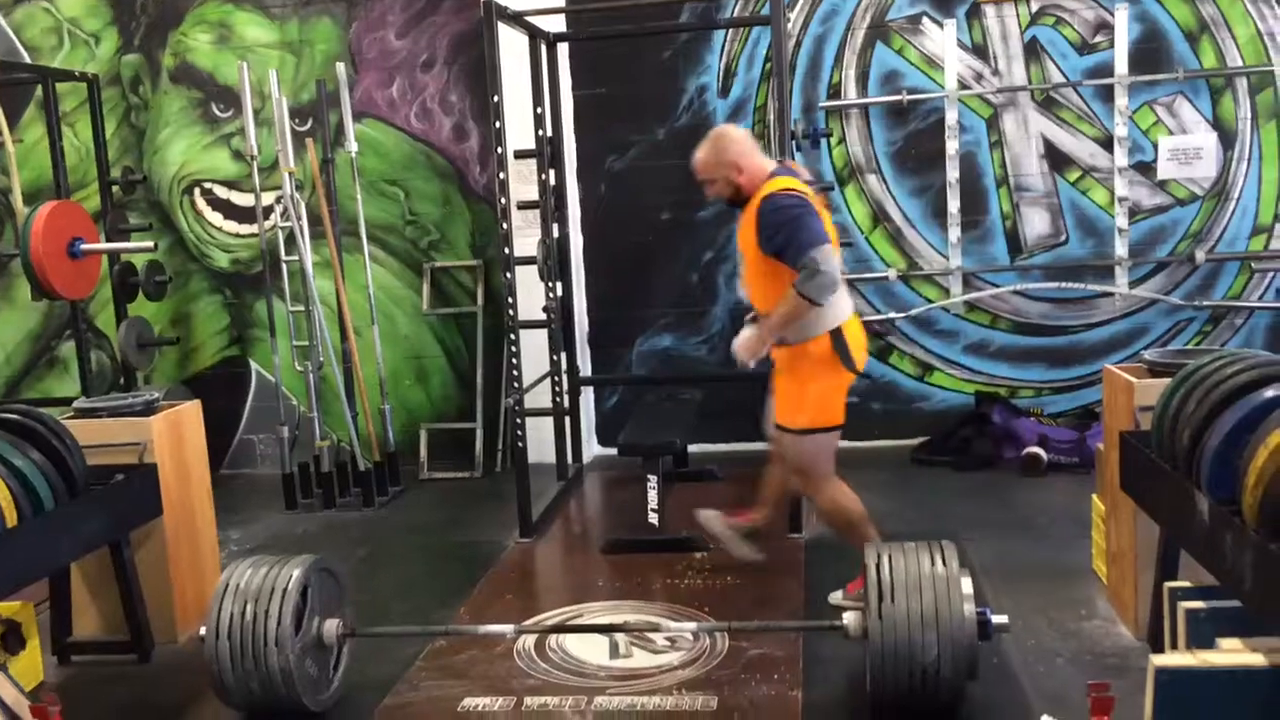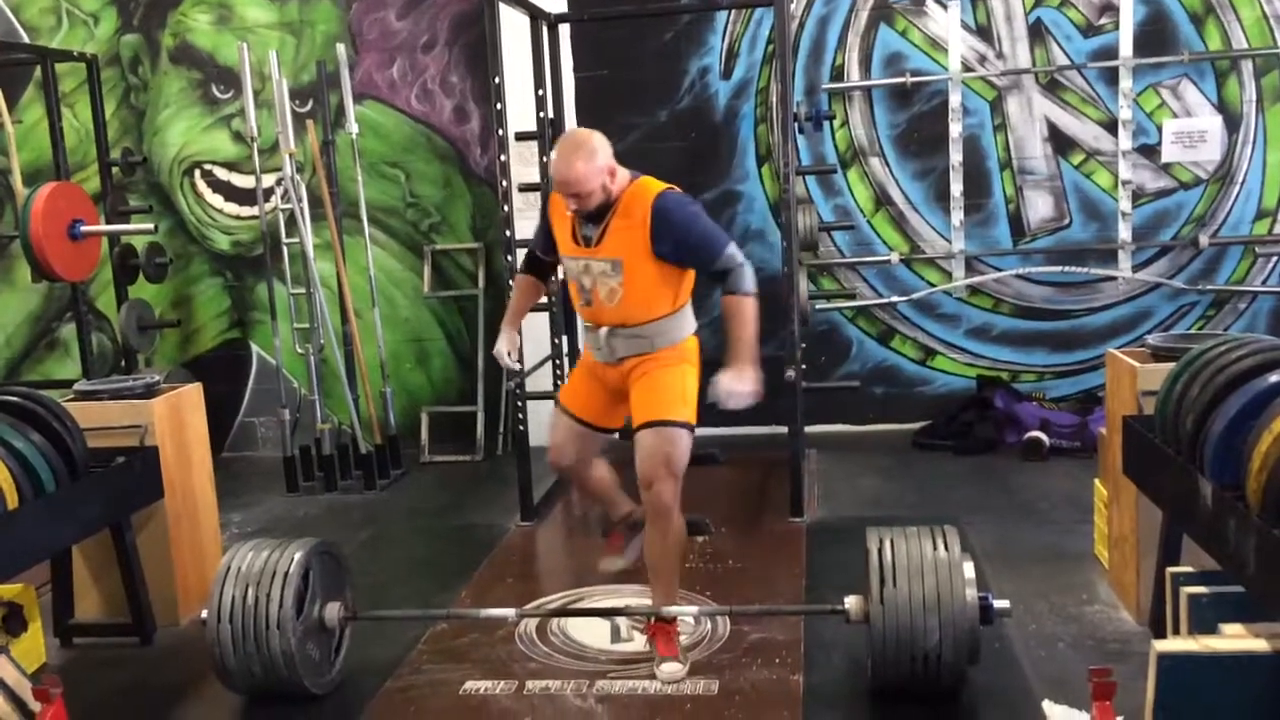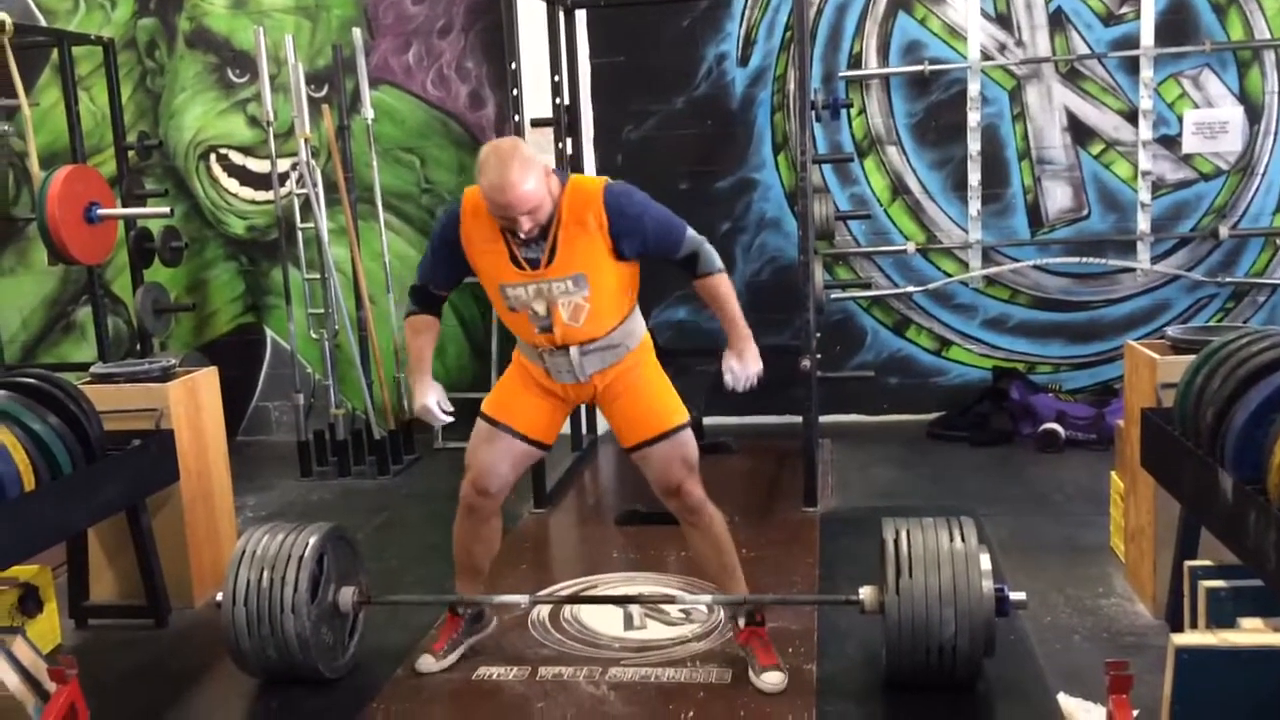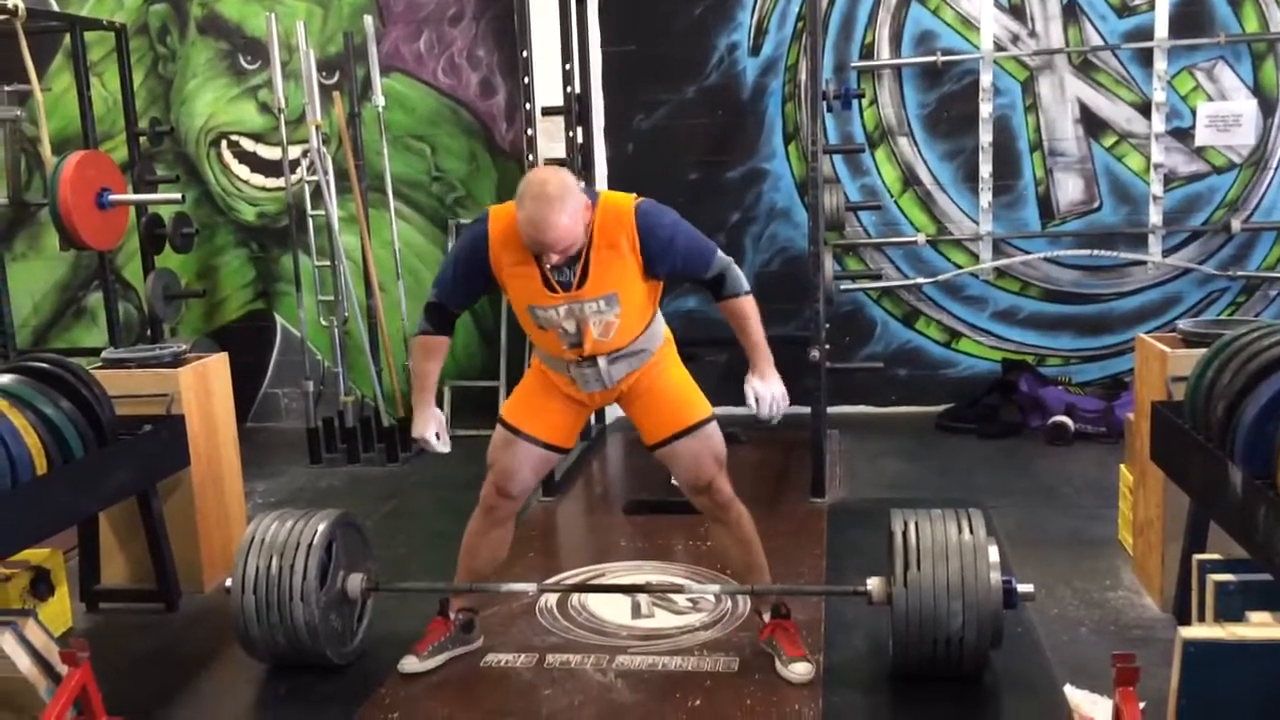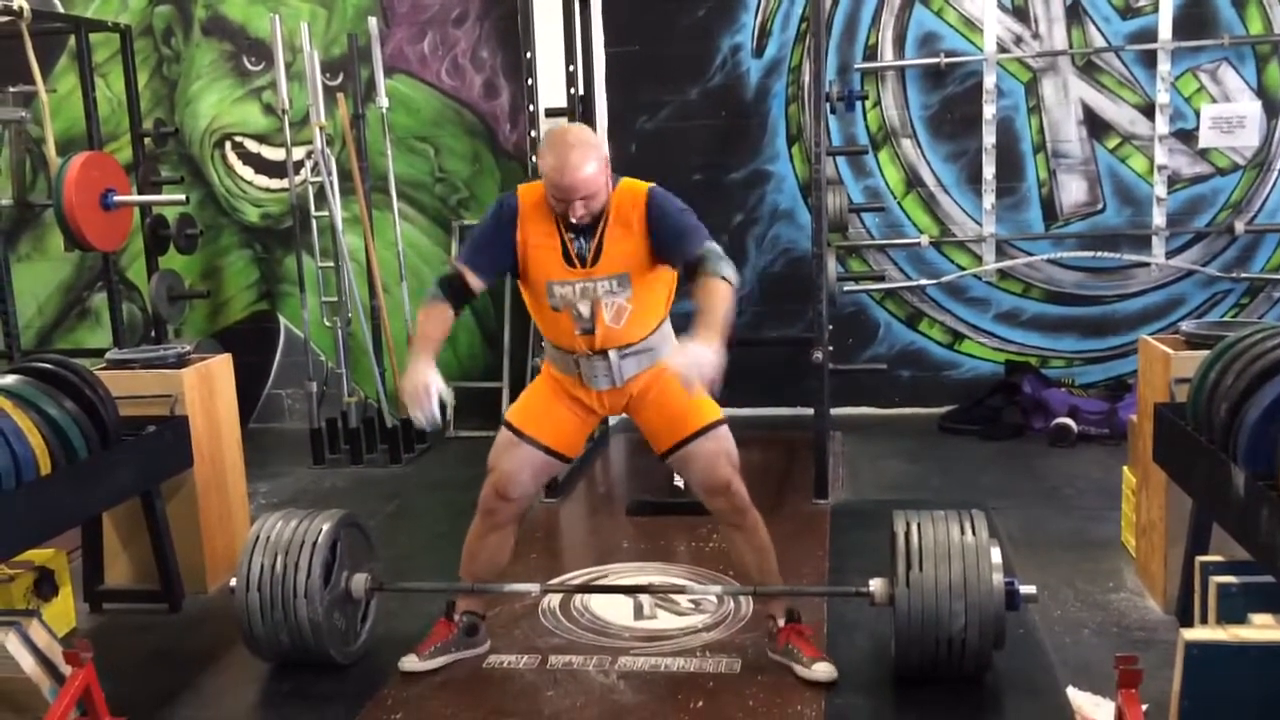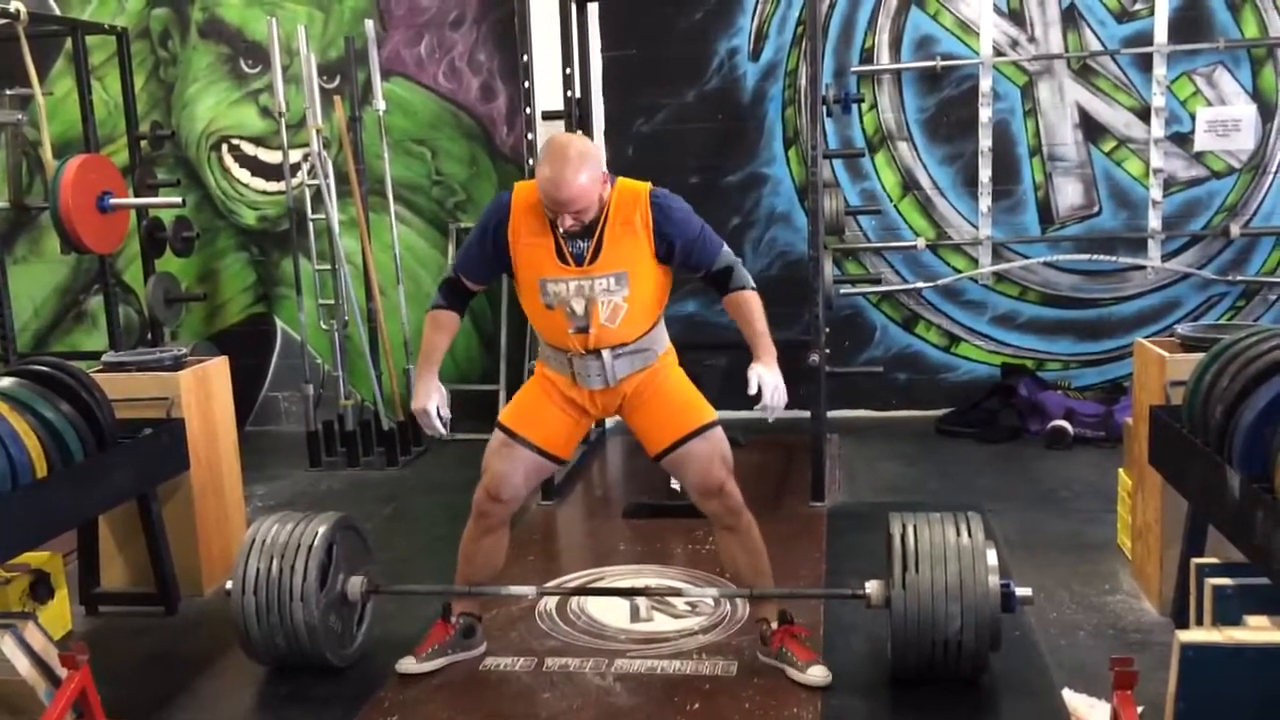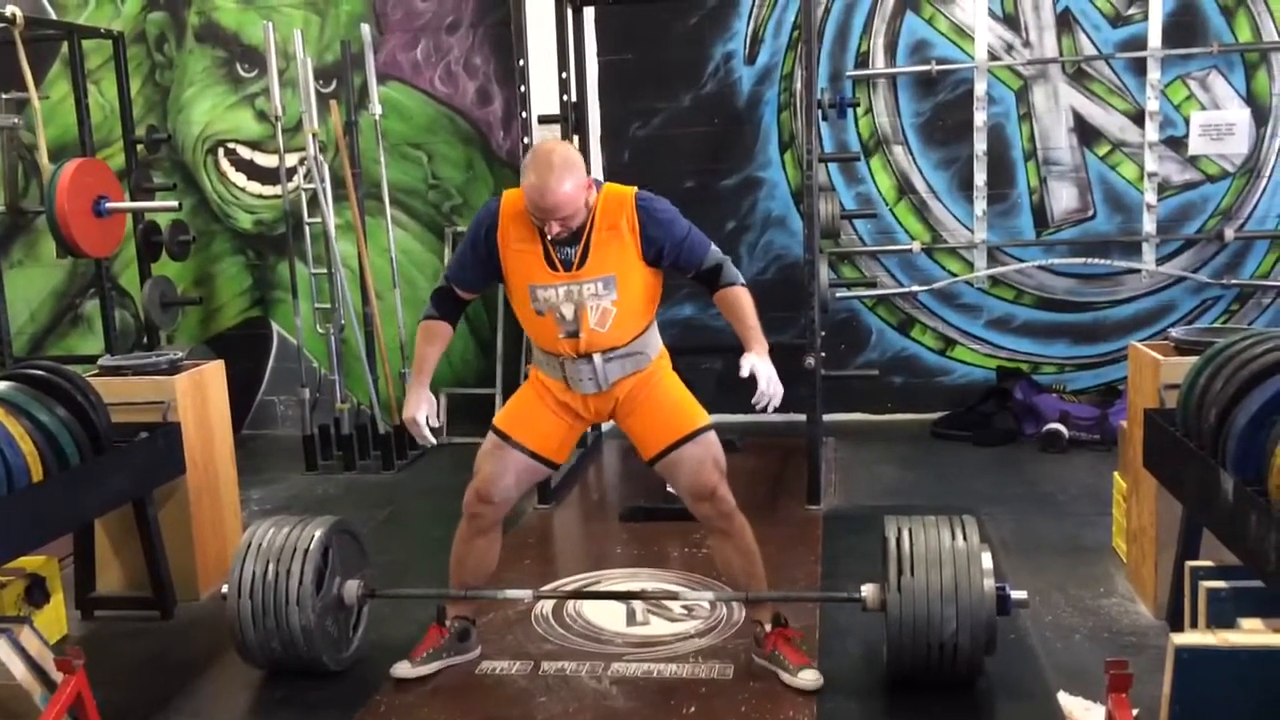
dt=0.7s
person 1, frame 1
left shoulder: (780, 205)
right shoulder: (778, 185)
left elbow: (821, 275)
left wrist: (763, 335)
left hip: (814, 348)
right hip: (794, 344)
left knee: (811, 476)
right knee: (783, 442)
right ankle: (752, 524)
person 1, frame 2
left shoulder: (663, 209)
right shoulder: (560, 206)
left elbow: (735, 272)
right elbow: (538, 262)
left wrist: (742, 364)
right wrist: (510, 325)
left hip: (662, 356)
right hip: (599, 356)
left knee: (658, 489)
right knee: (566, 459)
left ankle: (663, 623)
right ankle: (629, 521)
person 1, frame 3
left shoulder: (609, 205)
right shoulder: (464, 221)
left elbow: (695, 254)
right elbow: (425, 297)
left wrist: (739, 342)
right wrist: (420, 377)
left hip: (621, 360)
right hip: (537, 367)
left knee: (685, 493)
right knee: (479, 491)
left ankle: (749, 627)
right ankle: (466, 615)
person 1, frame 4
left shoulder: (638, 223)
right shoulder: (489, 237)
left elbow: (721, 275)
right elbow: (440, 312)
left wrist: (762, 365)
right wrist: (424, 403)
left hip: (643, 362)
right hip: (556, 372)
left knee: (713, 490)
right knee: (500, 495)
left ankle: (774, 621)
right ankle: (457, 621)
person 1, frame 5
left shoulder: (651, 208)
right shoulder: (516, 215)
left elbow: (714, 265)
right elbow: (455, 286)
left wrist: (707, 339)
right wrist: (422, 360)
left hip: (653, 368)
right hip: (567, 375)
left knee: (728, 494)
right knee: (500, 497)
left ankle: (784, 629)
right ankle: (464, 626)
person 1, frame 6
left shoulder: (652, 209)
right shoulder: (510, 214)
left elbow: (727, 273)
right elbow: (455, 290)
left wrist: (765, 356)
right wrist: (426, 376)
left hip: (647, 369)
right hip: (559, 377)
left knee: (721, 495)
right knee: (492, 499)
left ankle: (776, 633)
right ankle: (460, 627)
person 1, frame 7
left shoulder: (639, 213)
right shoulder: (498, 221)
left elbow: (718, 272)
right elbow: (448, 300)
left wrist: (757, 350)
right wrist: (419, 386)
left hip: (639, 373)
right hip: (552, 381)
left knee: (714, 499)
right knee: (482, 501)
left ankle: (770, 635)
right ankle: (456, 631)
